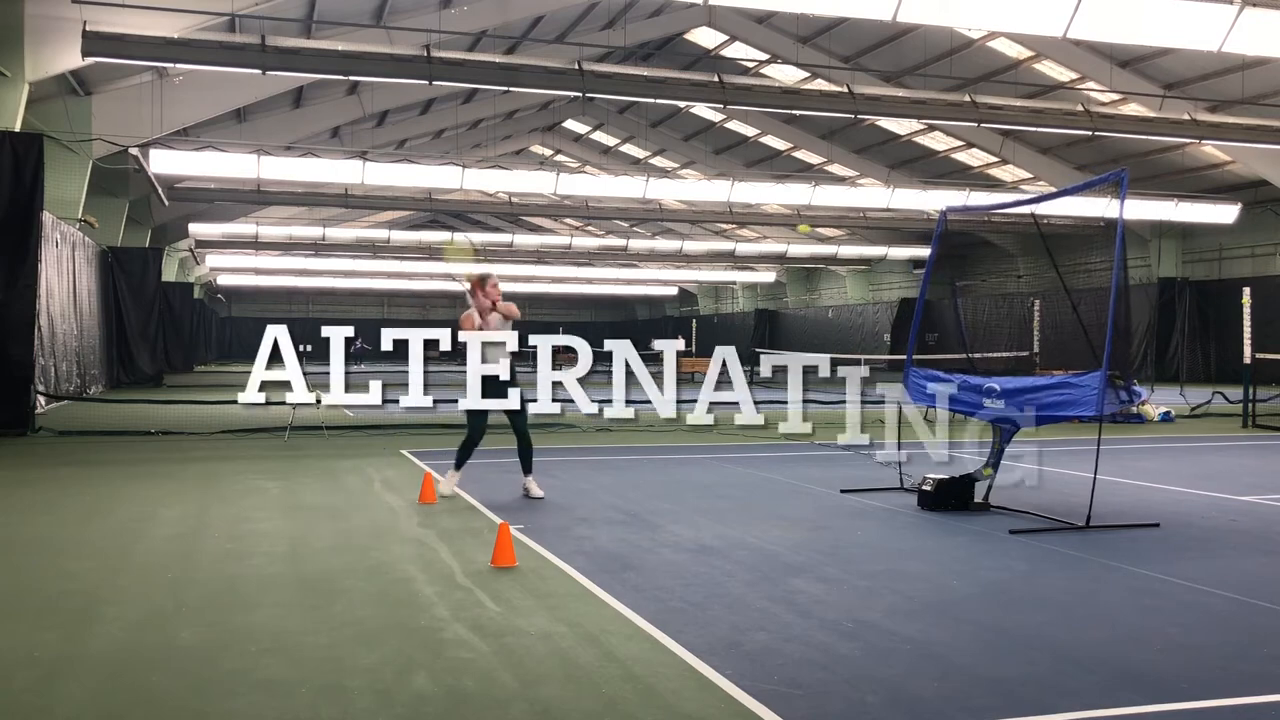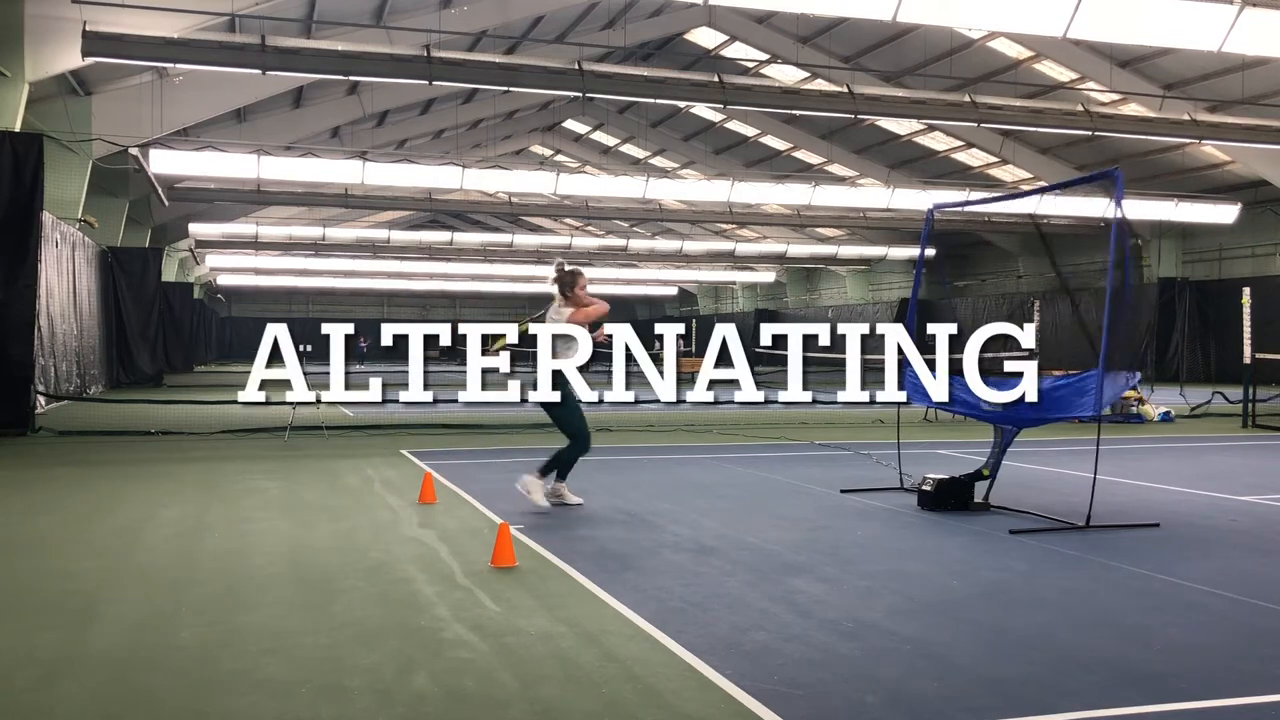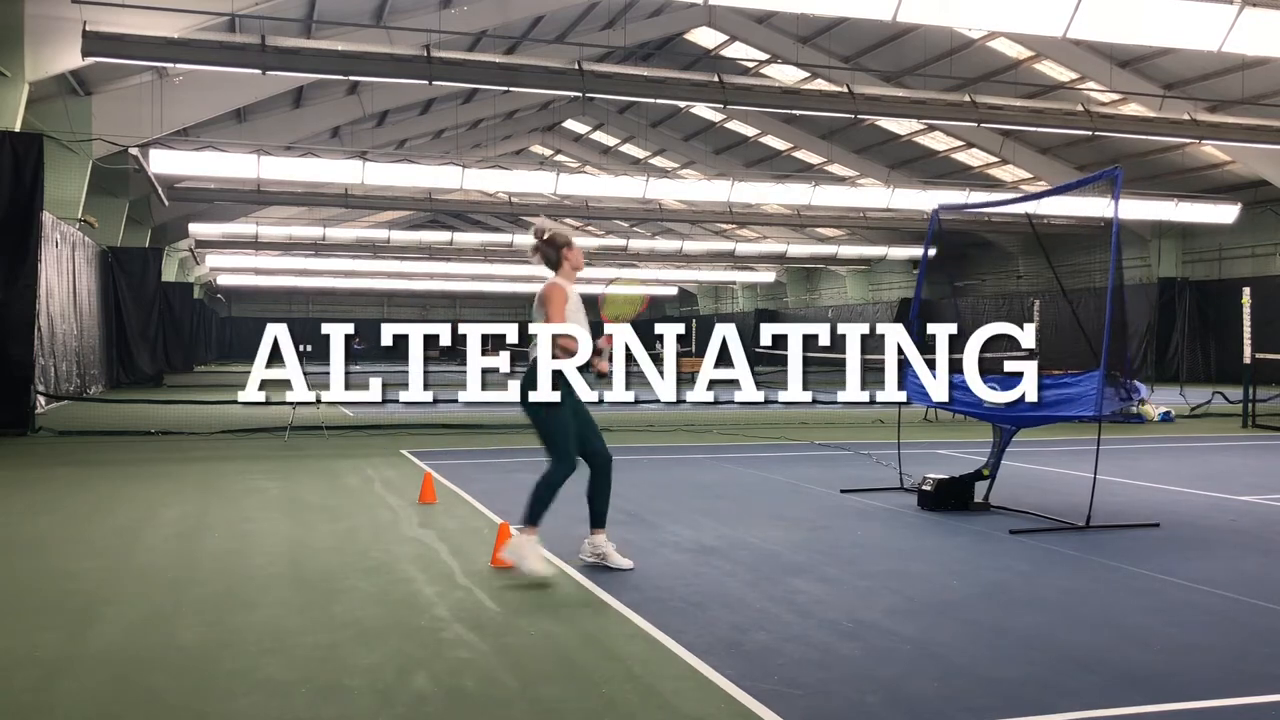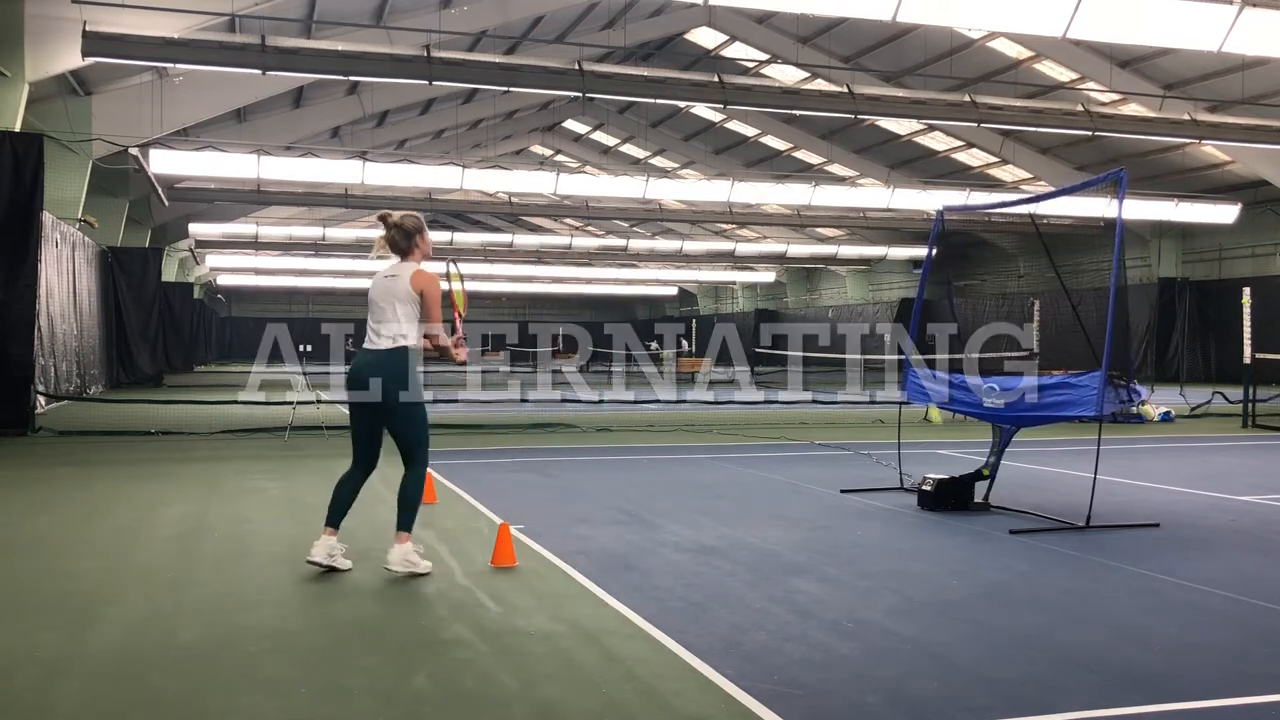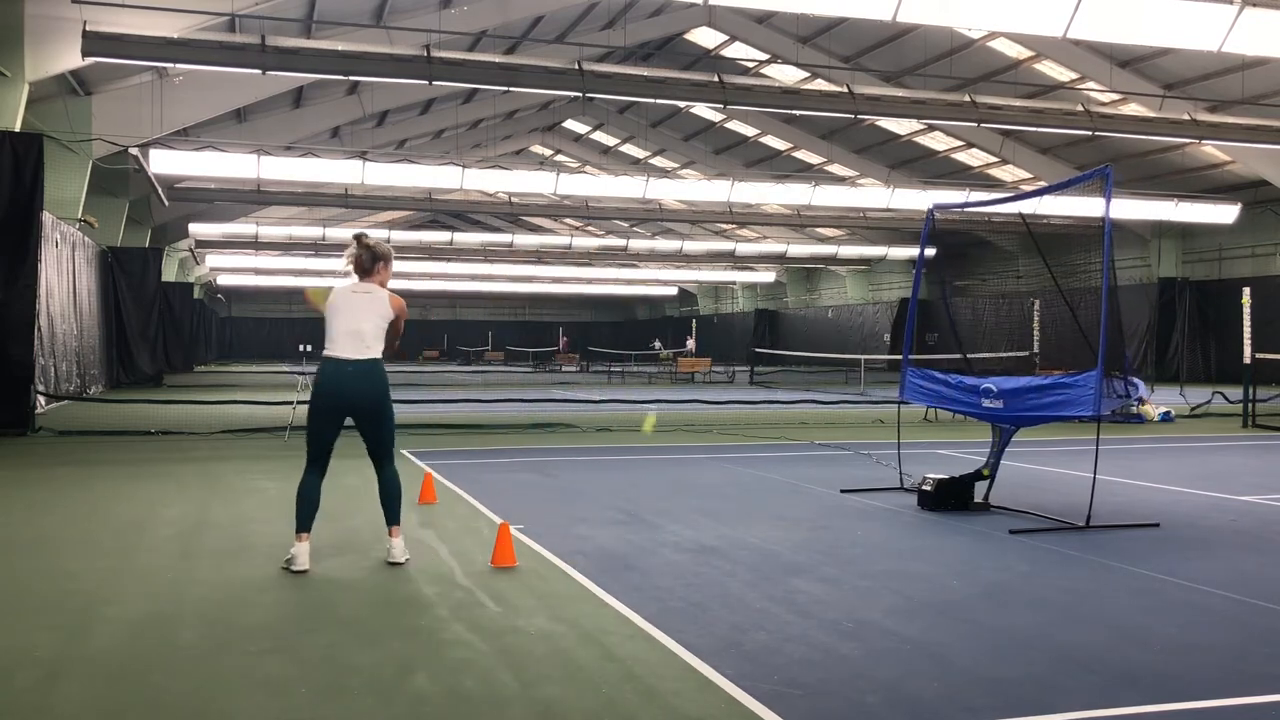
dt=1s
person 1, frame 1
left shoulder: (507, 308)
right shoulder: (468, 317)
left elbow: (515, 315)
left wrist: (492, 305)
right wrist: (481, 330)
right hip: (481, 377)
left knee: (522, 431)
right knee: (475, 434)
left ankle: (528, 481)
right ankle: (453, 474)
person 1, frame 2
left shoulder: (558, 308)
right shoulder: (573, 316)
right elbow: (604, 307)
left wrist: (591, 336)
right wrist: (586, 300)
left hip: (556, 380)
right hip: (554, 384)
left knee: (581, 438)
right knee: (581, 442)
left ankle: (557, 487)
right ankle: (535, 480)
person 1, frame 3
left shoulder: (568, 291)
right shoulder: (555, 288)
right elbow: (560, 342)
left wrist: (596, 348)
right wrist: (595, 363)
left hip: (561, 386)
left knee: (602, 459)
right knee: (564, 462)
left ankle: (596, 543)
right ankle: (524, 540)
person 1, frame 4
left shoulder: (379, 279)
right shoulder: (425, 279)
right elbow: (436, 340)
left wrist: (445, 346)
right wrist: (453, 353)
left hip: (362, 369)
right hip: (395, 374)
left knee: (362, 463)
right knee: (416, 463)
left ankle: (326, 543)
right ankle: (402, 548)
person 1, frame 5
left shoulder: (334, 295)
right shoulder: (394, 302)
left hip: (330, 378)
right hip: (370, 381)
left knee: (315, 467)
right knee: (385, 464)
left ankle: (301, 548)
right ankle: (396, 542)
